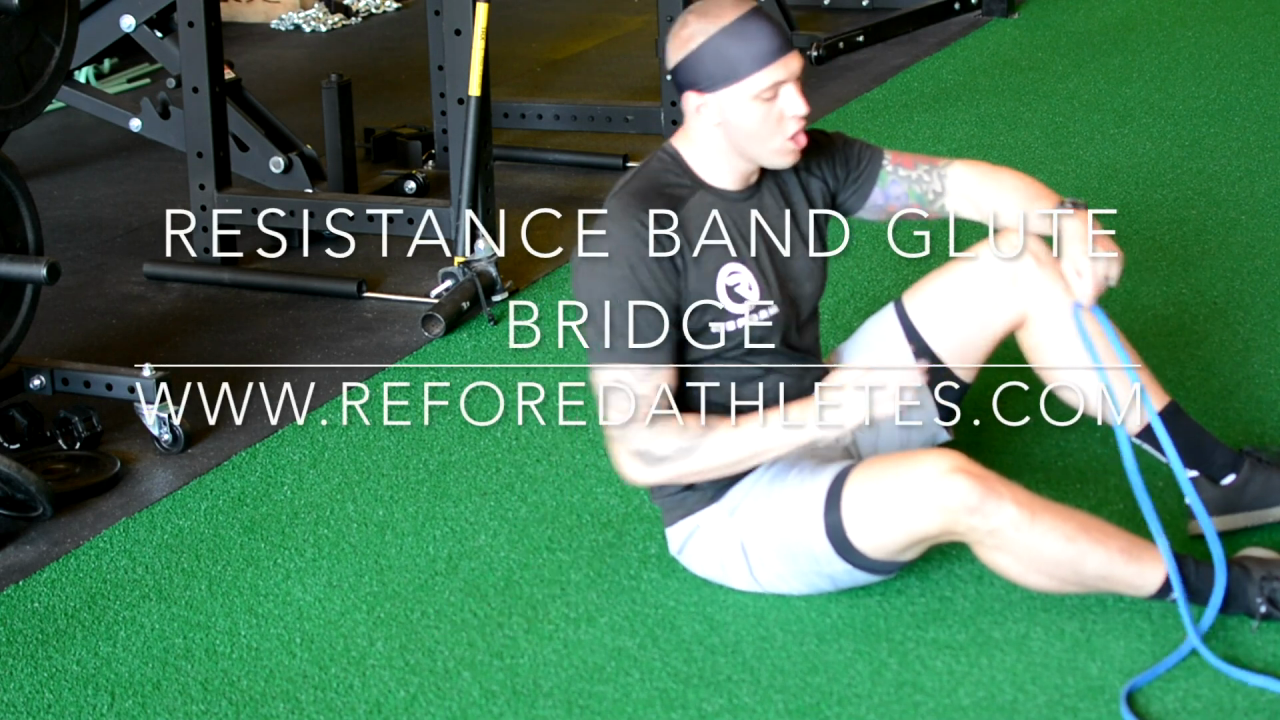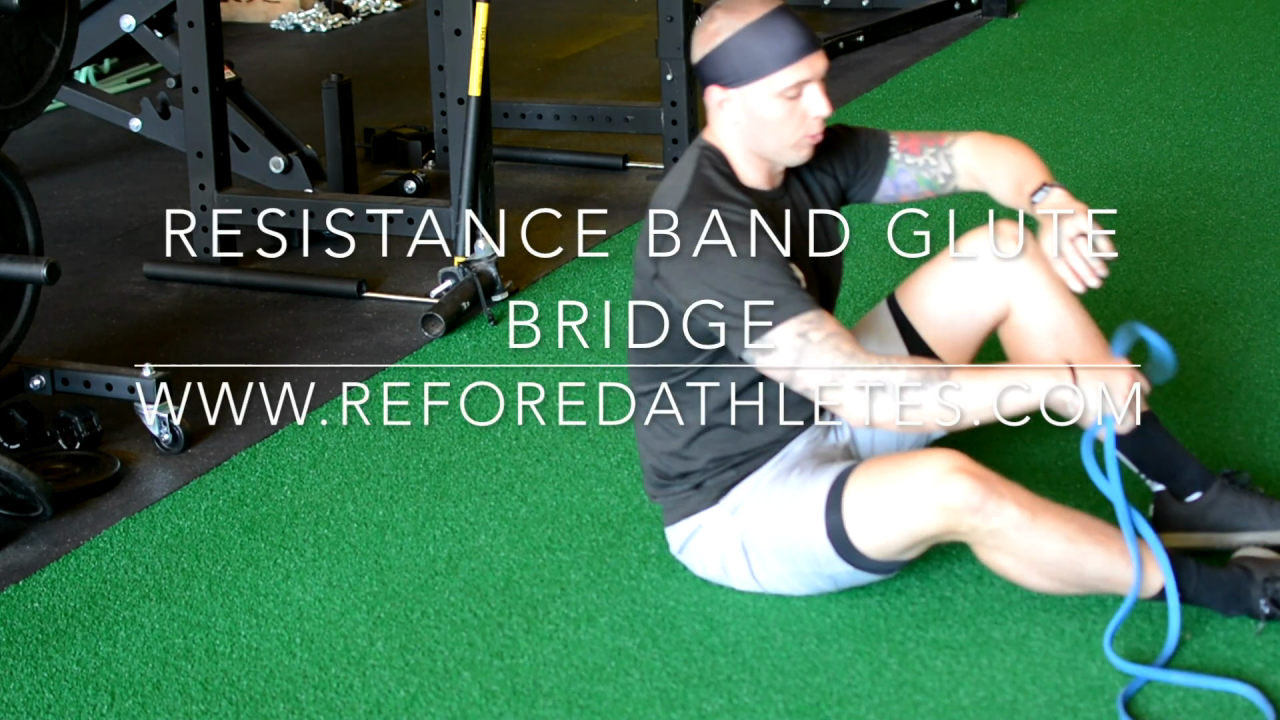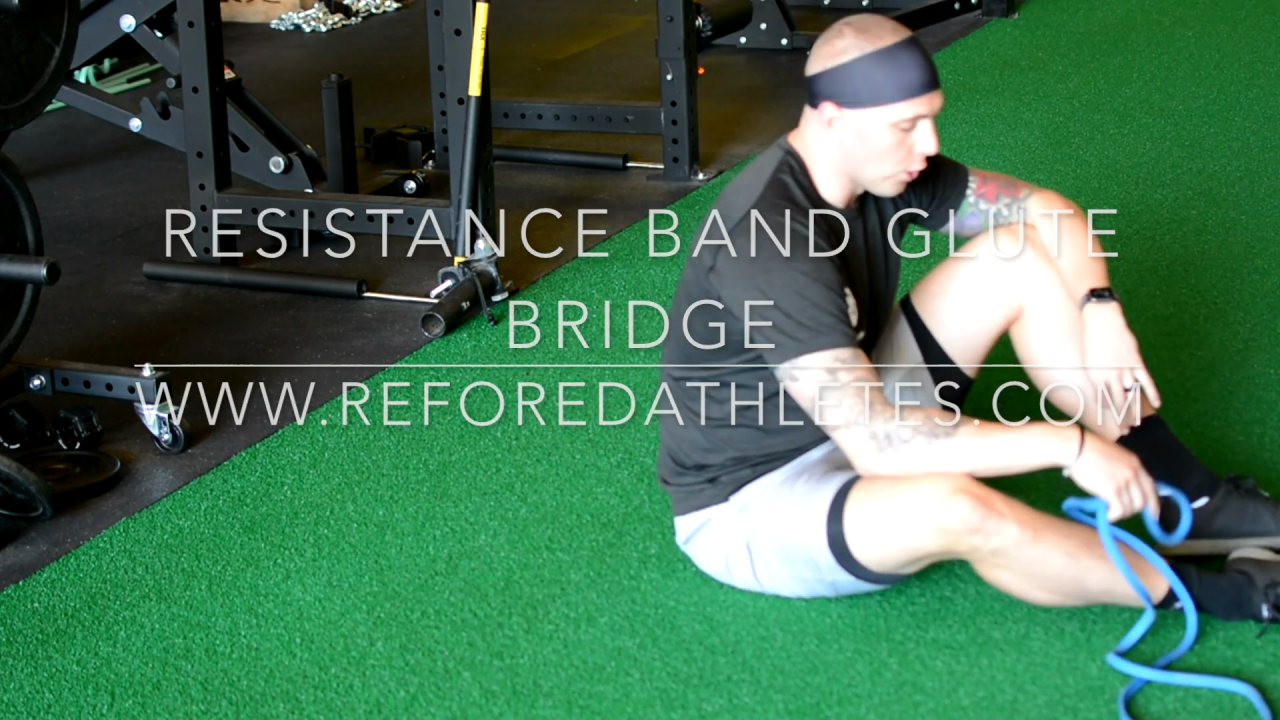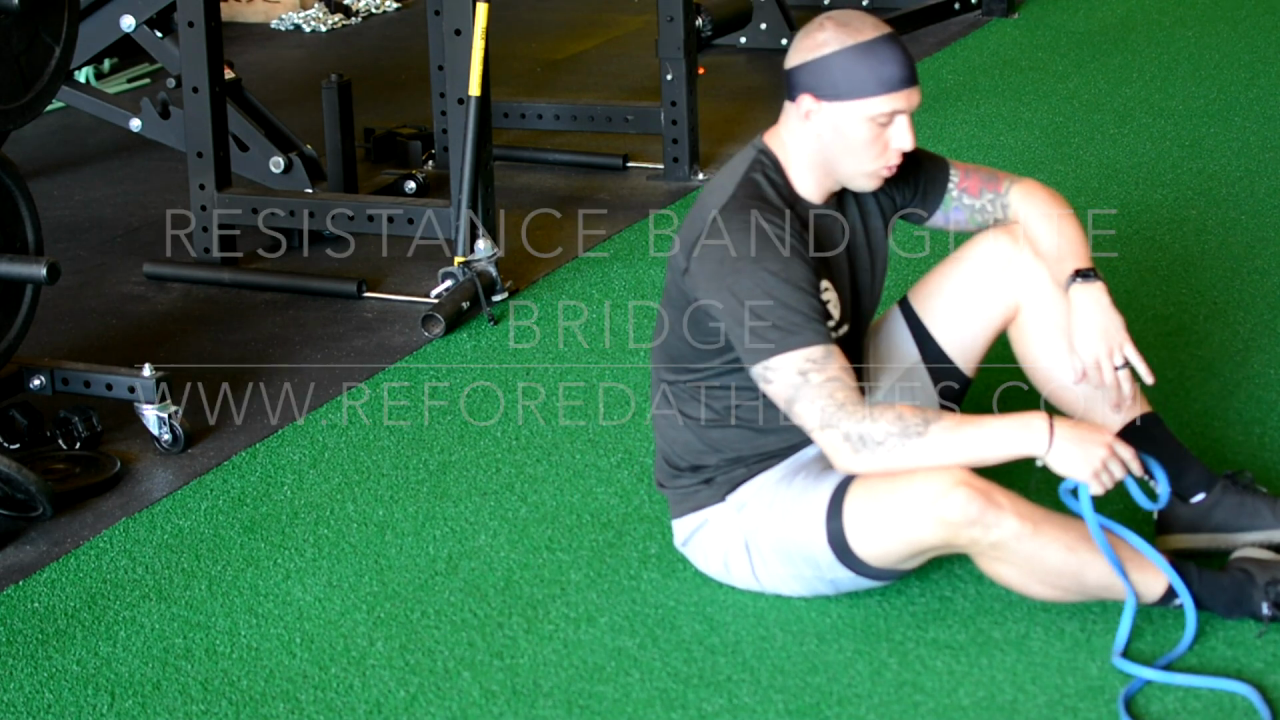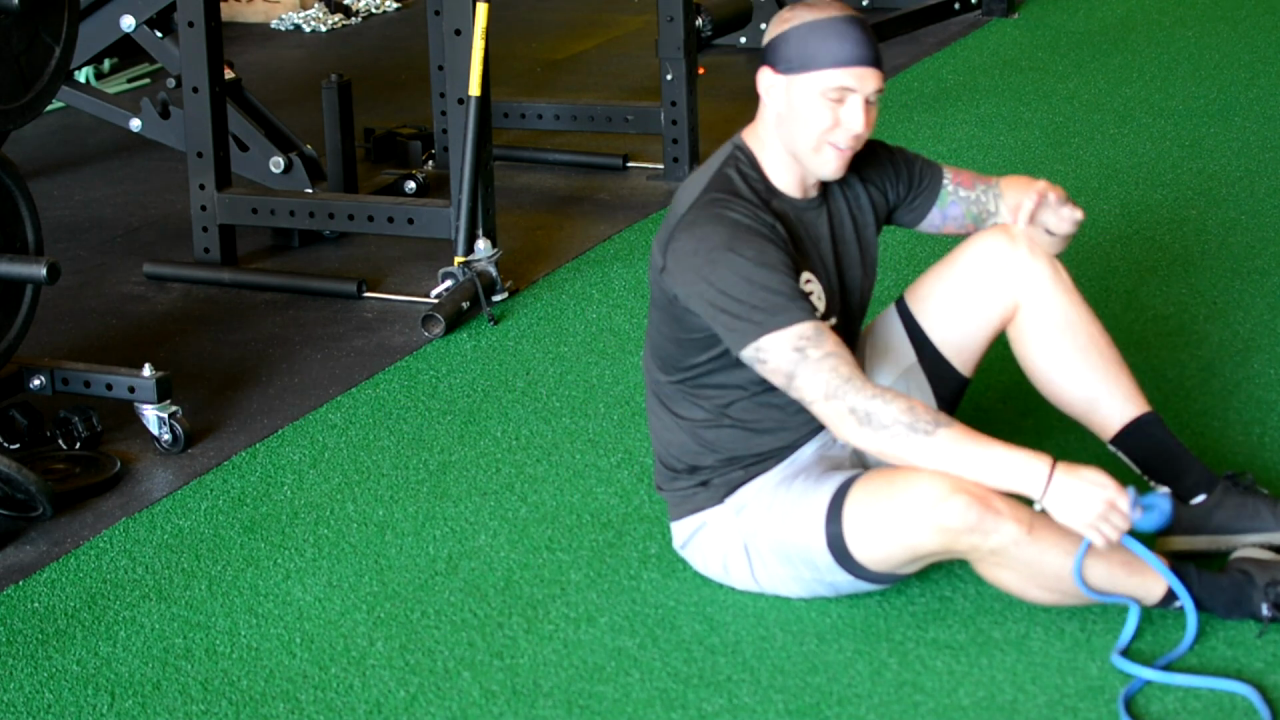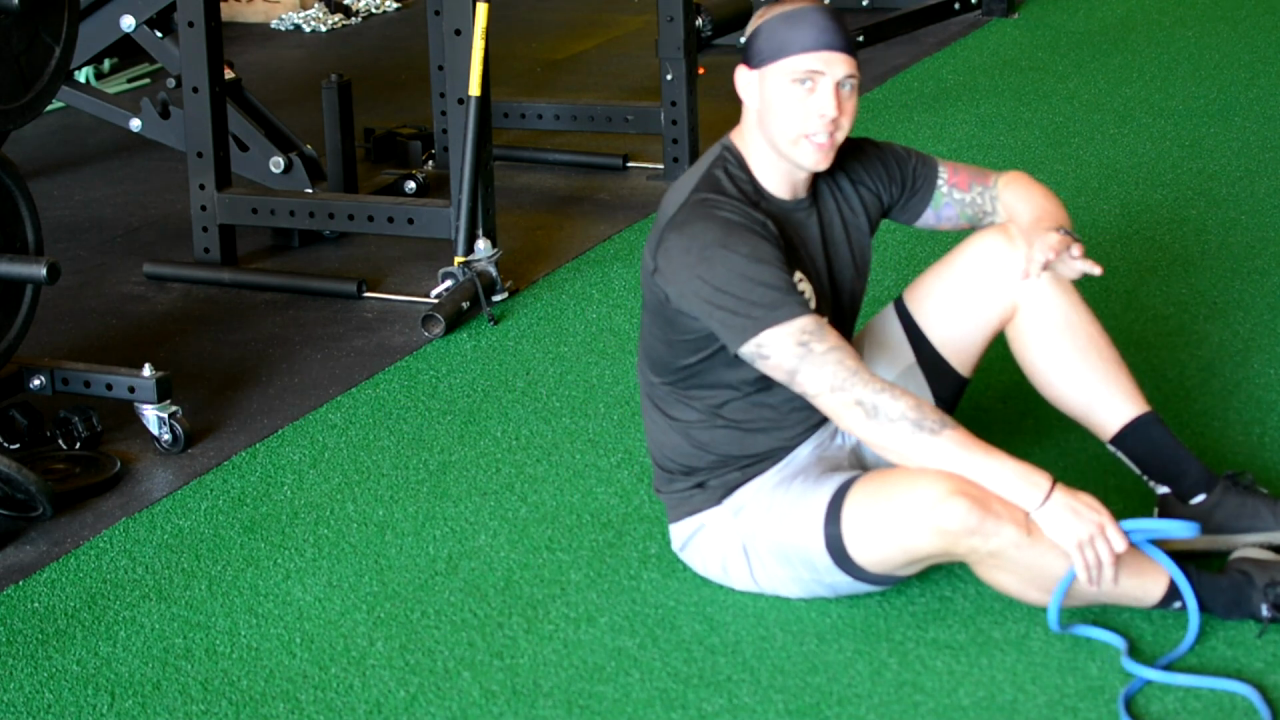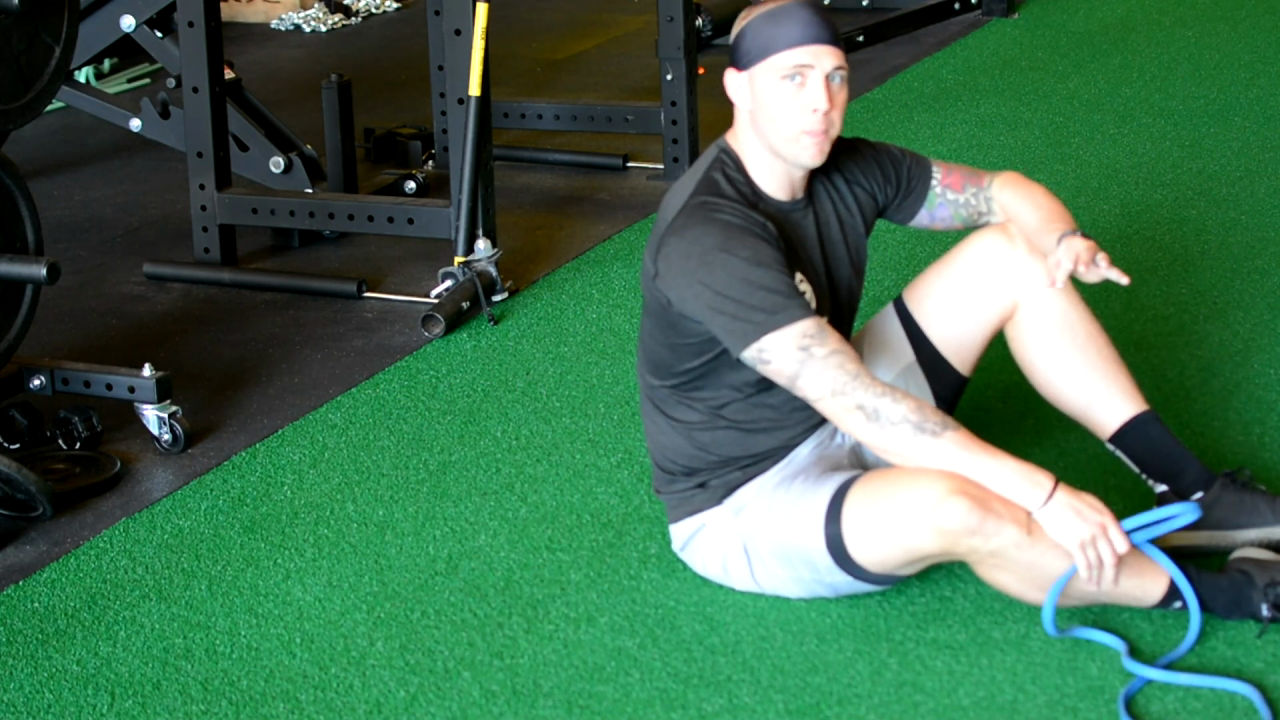
dt=0.4s
person 1, frame 1
left shoulder: (803, 159)
right shoulder: (636, 235)
left elbow: (964, 180)
right elbow: (642, 450)
left wrist: (1076, 224)
right wrist: (816, 414)
left hip: (828, 418)
right hip: (743, 512)
left knee: (1019, 262)
right knee: (950, 484)
left ankle: (1214, 477)
right ankle: (1209, 586)
person 1, frame 2
left shoulder: (807, 153)
right shoulder: (706, 233)
left elbow: (977, 150)
right elbow: (859, 394)
left wrist: (1047, 200)
right wrist: (1063, 382)
left hip: (822, 421)
right hip: (739, 511)
left knee: (1003, 256)
right knee: (953, 486)
left ankle: (1189, 493)
right ankle: (1211, 588)
person 1, frame 3
left shoulder: (884, 166)
right shoulder: (766, 243)
left elbow: (1048, 211)
right elbow: (876, 444)
left wrist: (1102, 311)
right wrist: (1069, 446)
left hip: (845, 419)
right hip: (749, 507)
left knee: (1020, 255)
right knee: (956, 506)
left ankle: (1187, 497)
right ankle: (1209, 591)
person 1, frame 4
left shoulder: (864, 162)
right shoulder: (744, 242)
left elbow: (1027, 199)
right elbow: (851, 442)
left wrist: (1086, 291)
right wrist: (1044, 435)
left hip: (838, 414)
right hip: (746, 507)
left knee: (1013, 253)
right knee: (957, 499)
left ankle: (1188, 496)
right ankle: (1204, 588)
person 1, frame 5
left shoulder: (853, 163)
right shoulder: (717, 235)
left elbow: (1007, 195)
right elbow: (852, 412)
left wrist: (1043, 217)
right wrist: (1047, 479)
left hip: (834, 418)
right hip: (746, 509)
left knee: (1010, 253)
right knee: (955, 506)
left ankle: (1191, 496)
right ankle: (1200, 590)
person 1, frame 6
left shoulder: (851, 167)
right shoulder: (707, 235)
left elbow: (1012, 190)
right elbow: (854, 401)
left wrist: (1051, 240)
right wrist: (1042, 496)
left hip: (835, 423)
right hip: (743, 507)
left knee: (1008, 254)
right knee: (953, 507)
left ankle: (1192, 494)
right ankle: (1201, 591)
person 1, frame 7
left shoulder: (846, 168)
right shoulder: (708, 238)
left elbow: (1004, 192)
right elbow: (856, 405)
left wrist: (1064, 240)
right wrist: (1045, 496)
left hip: (835, 419)
right hip: (744, 509)
left knee: (1009, 252)
right knee: (955, 507)
left ankle: (1191, 493)
right ankle: (1203, 590)
